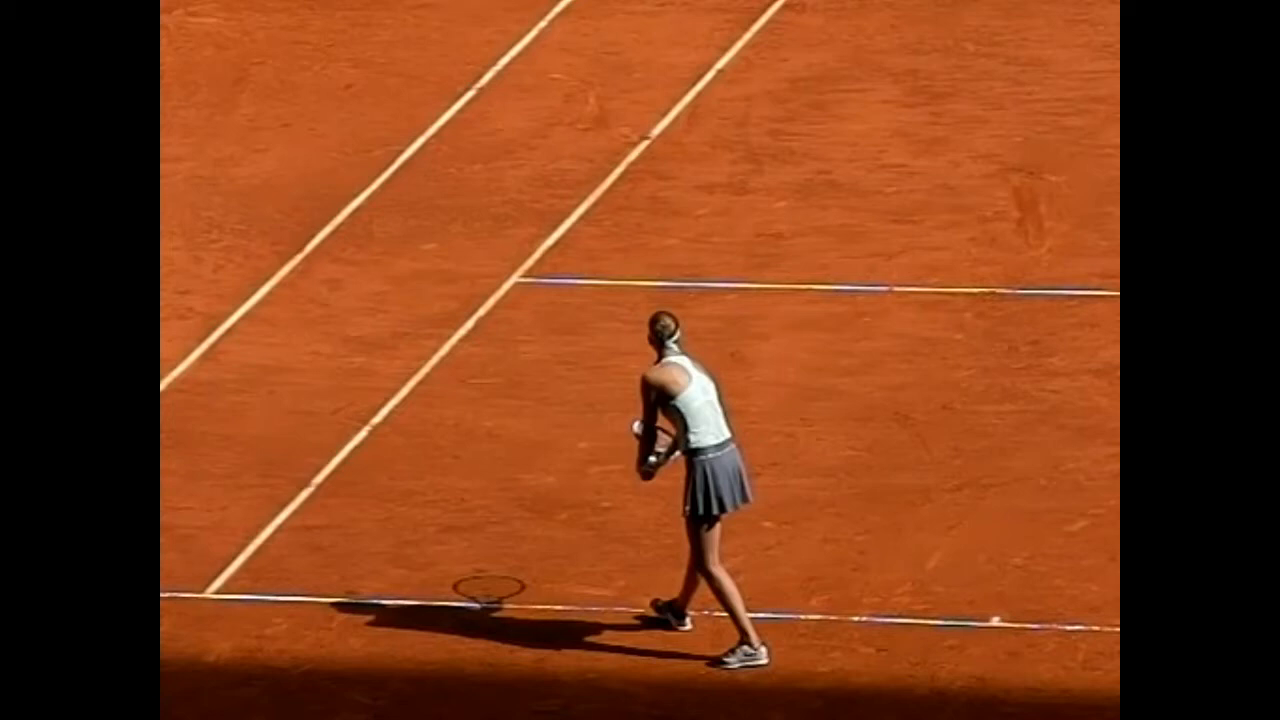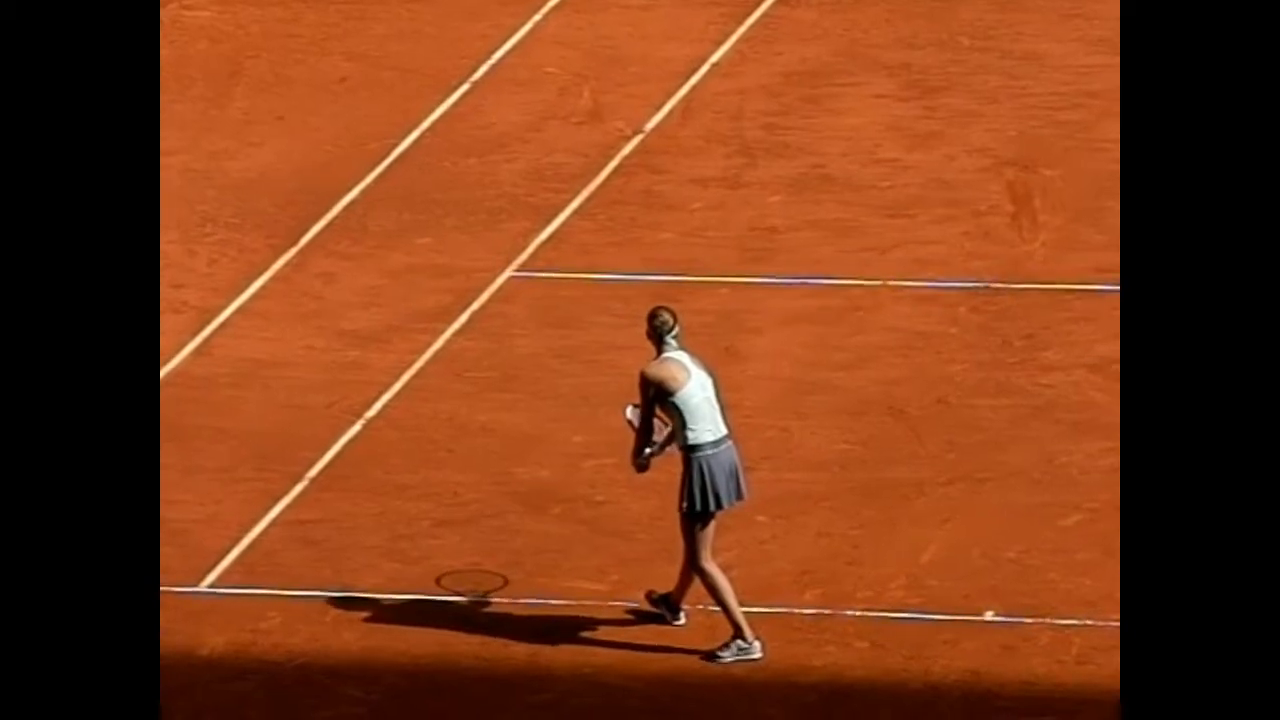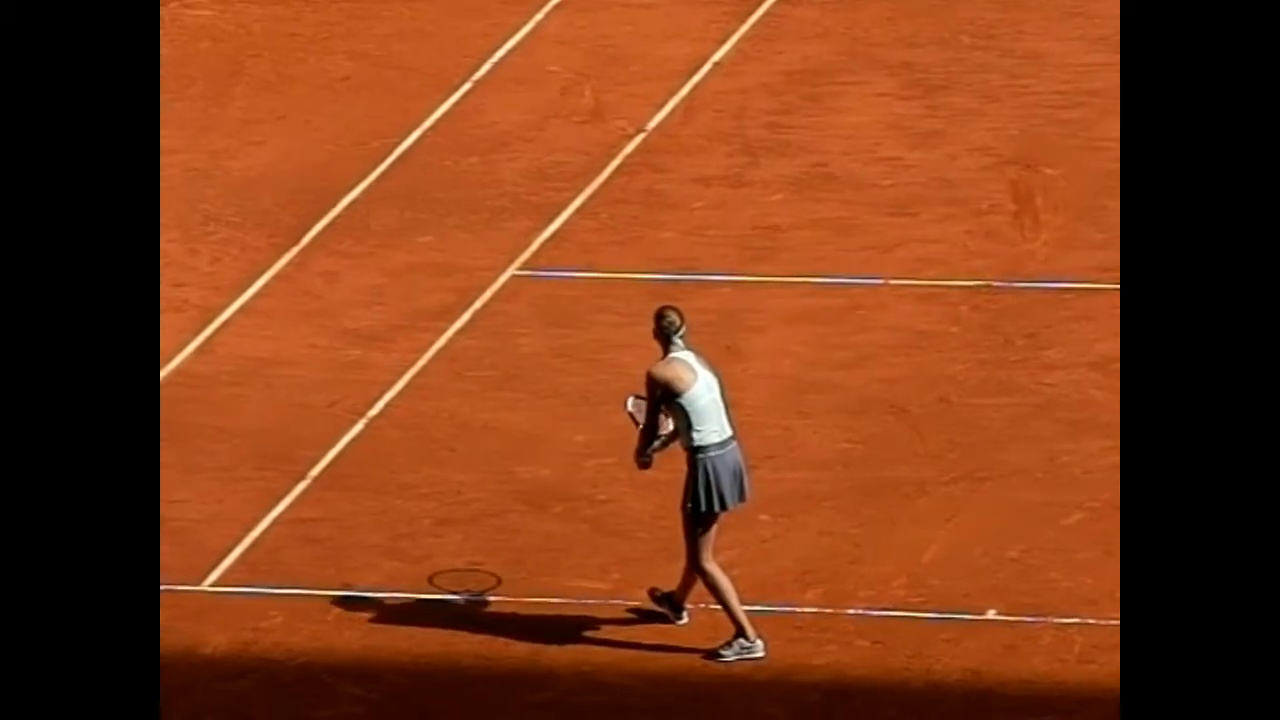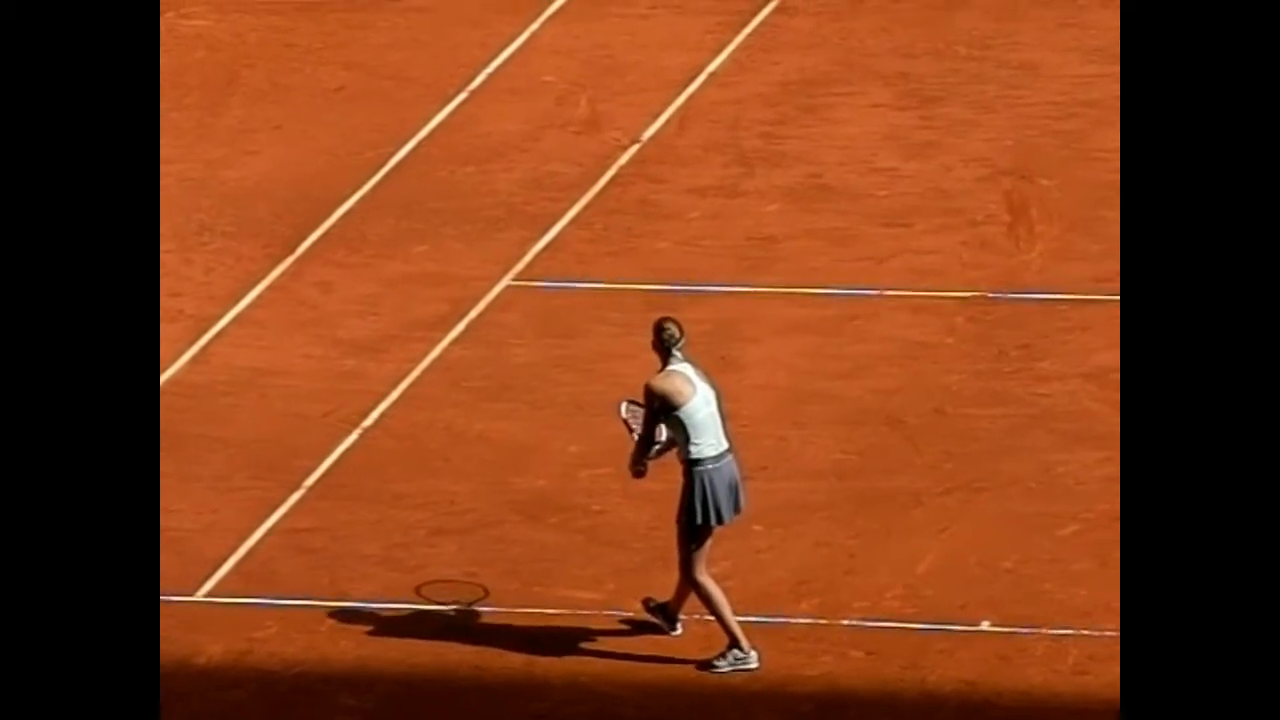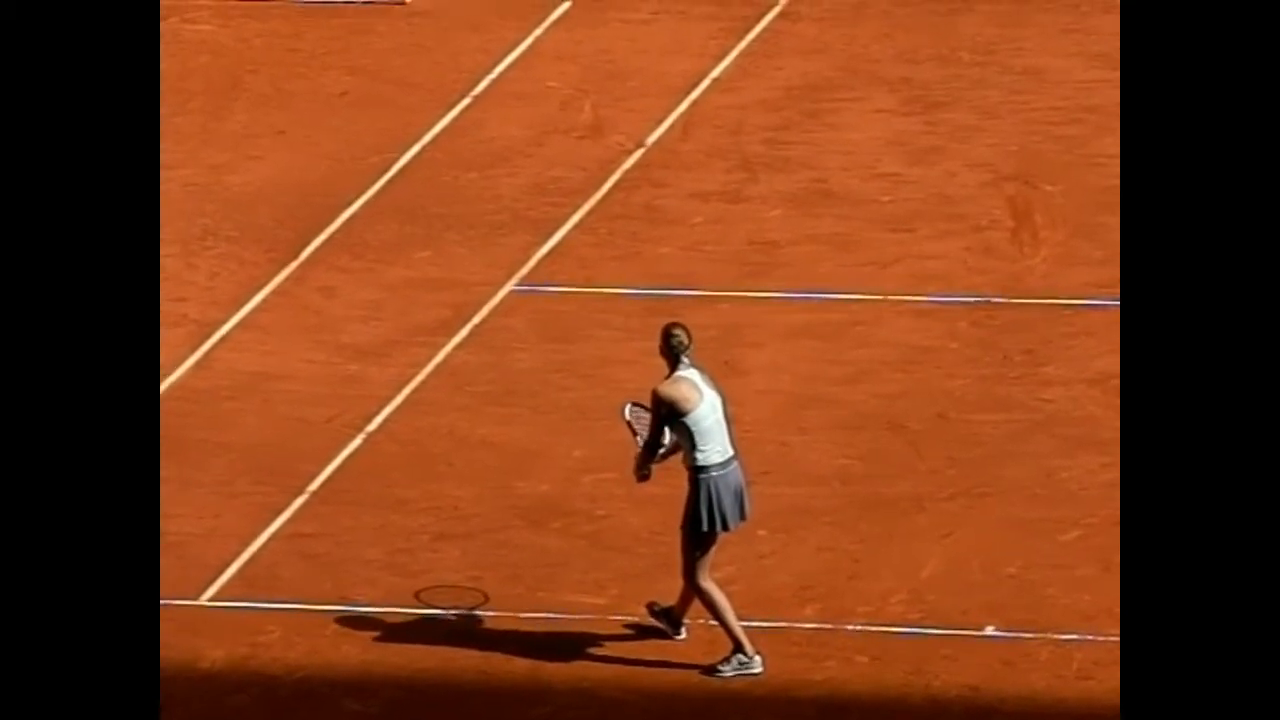
dt=0.7s
person 1, frame 1
left shoulder: (654, 376)
right shoulder: (694, 366)
left elbow: (649, 429)
left wrist: (642, 464)
right wrist: (664, 458)
left hip: (707, 466)
right hip: (727, 456)
left knee: (708, 563)
right knee: (699, 545)
left ankle: (752, 645)
right ankle: (679, 609)
person 1, frame 2
left shoulder: (653, 372)
right shoulder: (692, 361)
left elbow: (646, 425)
left wrist: (638, 458)
right wrist: (659, 449)
left hip: (704, 462)
right hip: (723, 452)
left knee: (700, 560)
right knee: (693, 540)
left ankle: (746, 639)
right ankle: (673, 603)
person 1, frame 3
left shoulder: (659, 372)
right shoulder: (698, 361)
left elbow: (650, 426)
left wrist: (641, 455)
right wrist: (662, 445)
left hip: (708, 463)
right hip: (727, 453)
left knee: (702, 560)
right knee: (696, 540)
left ankle: (748, 638)
right ankle: (677, 602)
person 1, frame 4
left shoulder: (658, 385)
right shoulder: (696, 373)
left elbow: (646, 439)
left wrist: (636, 463)
right wrist: (657, 453)
left hip: (704, 476)
right hip: (723, 466)
left knee: (694, 572)
right knee: (691, 552)
left ankle: (742, 650)
right ankle: (671, 612)
person 1, frame 5
left shoulder: (665, 391)
right shoulder: (702, 378)
left elbow: (652, 445)
left wrist: (640, 467)
right wrist: (660, 458)
left hip: (710, 483)
right hip: (728, 473)
left knee: (697, 577)
right knee: (696, 559)
left ankle: (746, 654)
right ankle: (676, 617)
